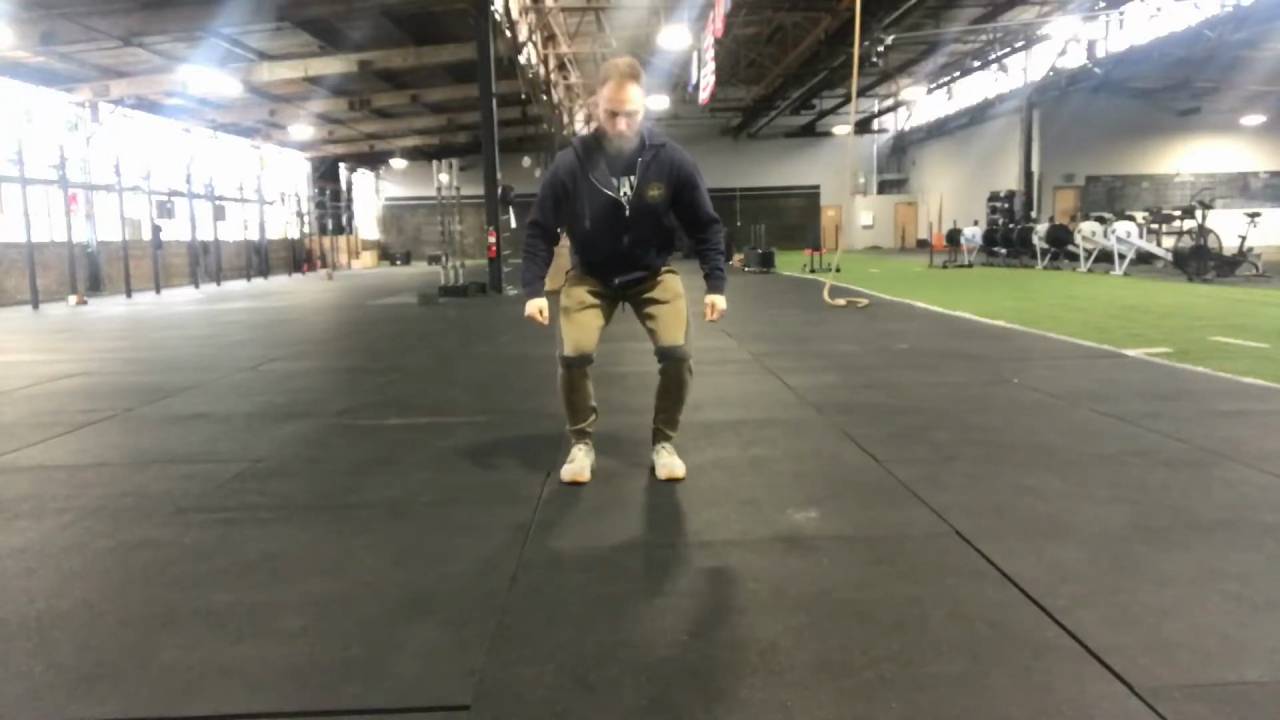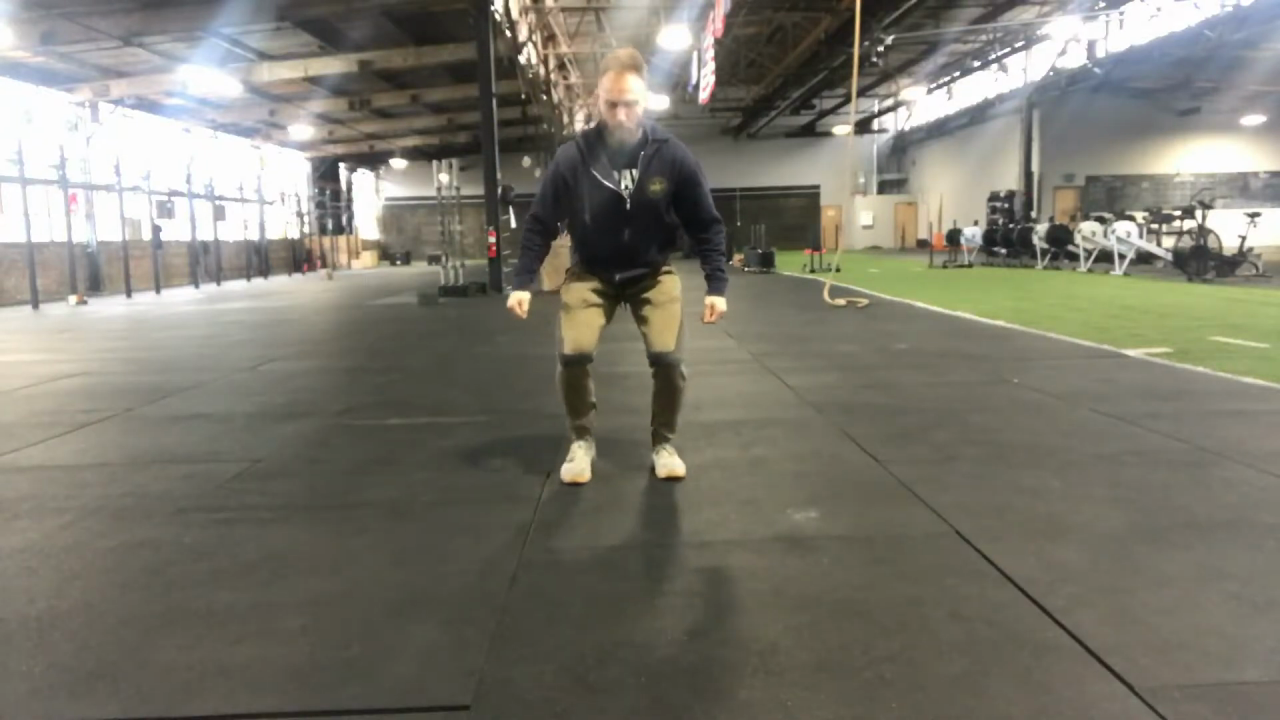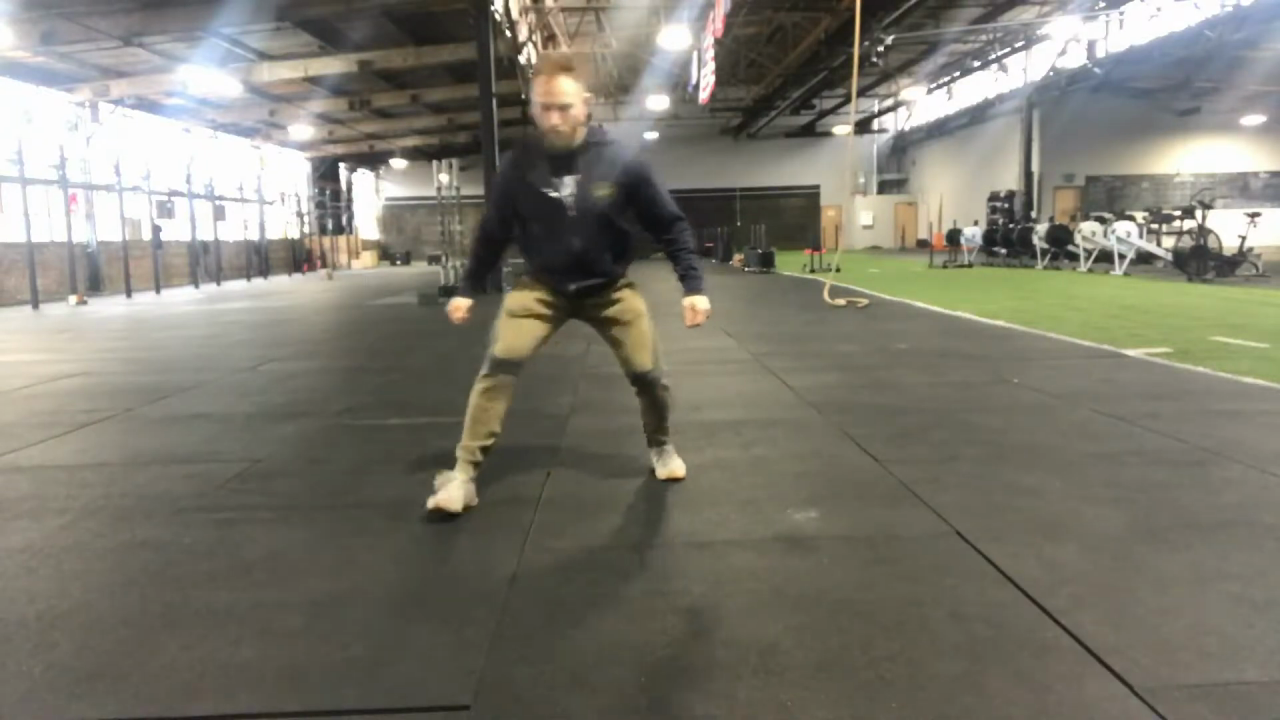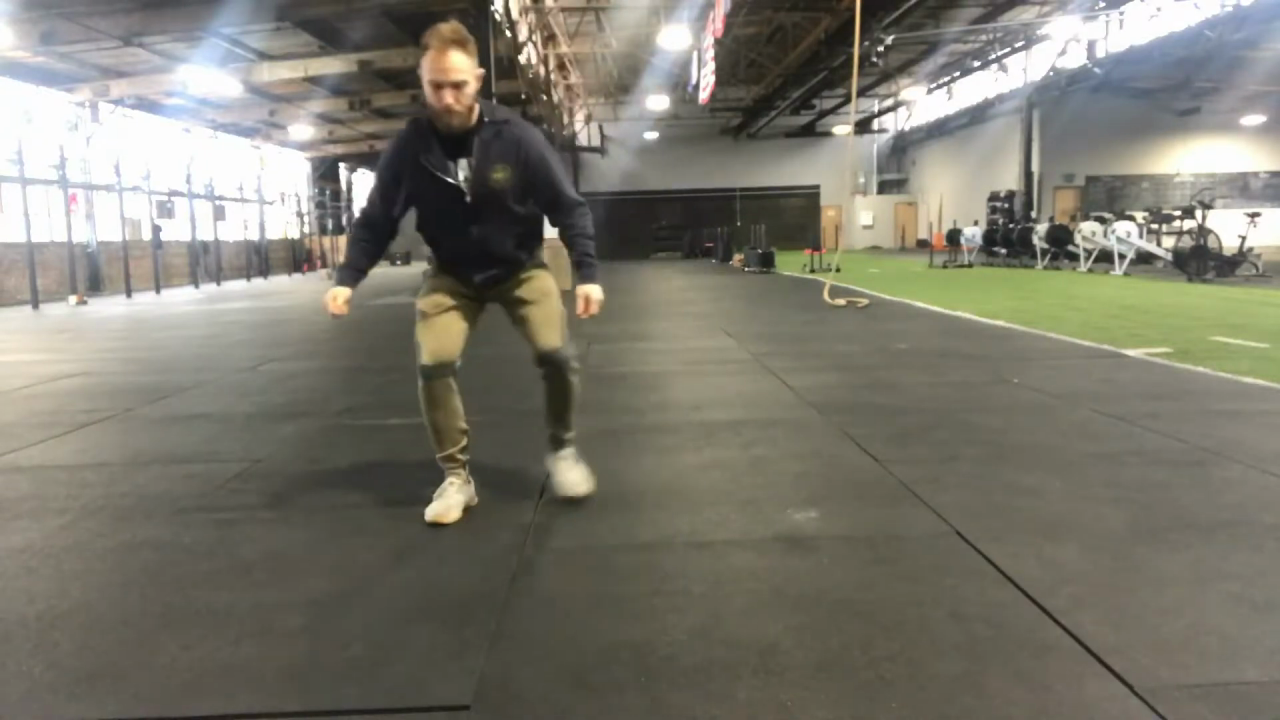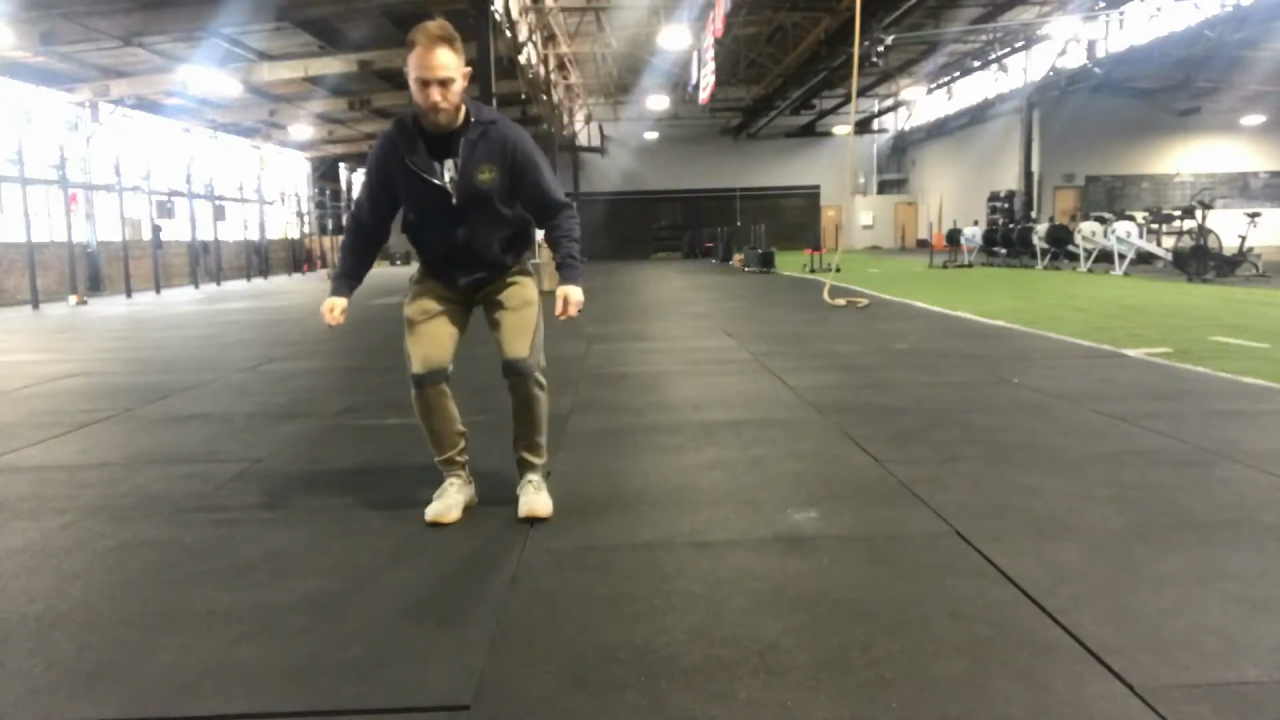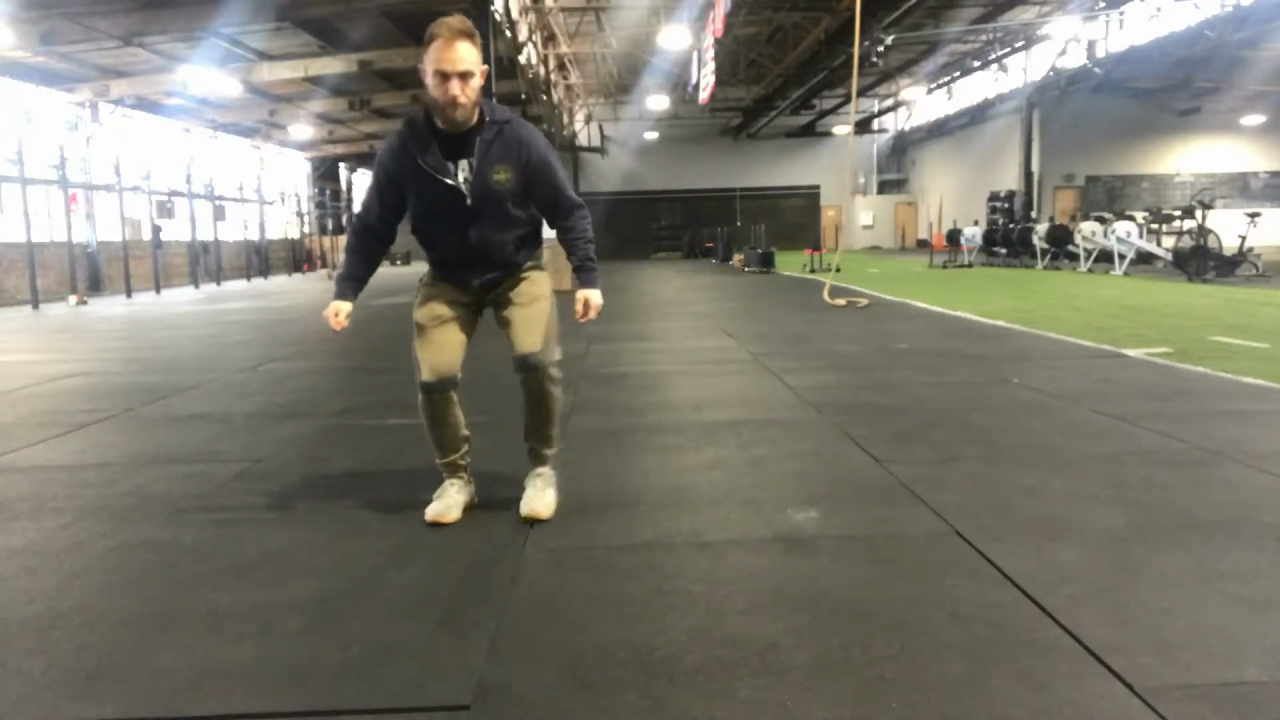
dt=0.4s
person 1, frame 1
left shoulder: (671, 159)
right shoulder: (571, 163)
left elbow: (705, 226)
right elbow: (541, 229)
left wrist: (716, 283)
right wrist: (533, 289)
left hip: (654, 274)
right hip: (590, 276)
left knee: (677, 354)
right knee: (574, 356)
left ankle: (663, 443)
right ankle: (581, 444)
person 1, frame 2
left shoulder: (673, 156)
right shoulder: (574, 156)
left elbow: (707, 225)
right elbow: (541, 223)
left wrist: (717, 285)
right wrist: (522, 281)
left hip: (652, 273)
right hip: (591, 273)
left knee: (667, 358)
right knee: (573, 352)
left ankle: (663, 443)
right ankle: (583, 440)
person 1, frame 3
left shoulder: (619, 161)
right shoulder: (519, 165)
left elbow: (670, 224)
right elbow: (493, 232)
left wrist: (692, 286)
right wrist: (467, 290)
left hip: (608, 286)
right hip: (541, 286)
left knee: (646, 372)
right knee: (501, 362)
left ankle: (661, 446)
right ankle: (464, 471)
person 1, frame 4
left shoulder: (517, 138)
right shoulder: (409, 147)
left elbow: (568, 207)
right elbow: (377, 219)
left wrist: (587, 273)
right wrist: (348, 278)
left hip: (521, 269)
right hip: (452, 275)
left knee: (556, 355)
right knee: (435, 365)
left ankle: (563, 449)
right ankle: (457, 477)
person 1, frame 5
left shoulder: (505, 138)
right shoulder: (393, 148)
left elbow: (556, 209)
right elbow: (368, 223)
left wrist: (570, 275)
right wrist: (342, 286)
left hip: (507, 272)
right hip: (437, 278)
left knee: (523, 366)
right knee: (426, 372)
left ankle: (532, 474)
right ankle: (456, 478)
person 1, frame 6
left shoulder: (519, 139)
right shoulder: (405, 148)
left elbow: (567, 211)
right elbow: (373, 225)
left wrist: (587, 277)
right wrist: (346, 291)
left hip: (518, 271)
right hip: (448, 280)
left knee: (538, 360)
right knee: (435, 377)
left ankle: (541, 469)
right ankle: (457, 479)
